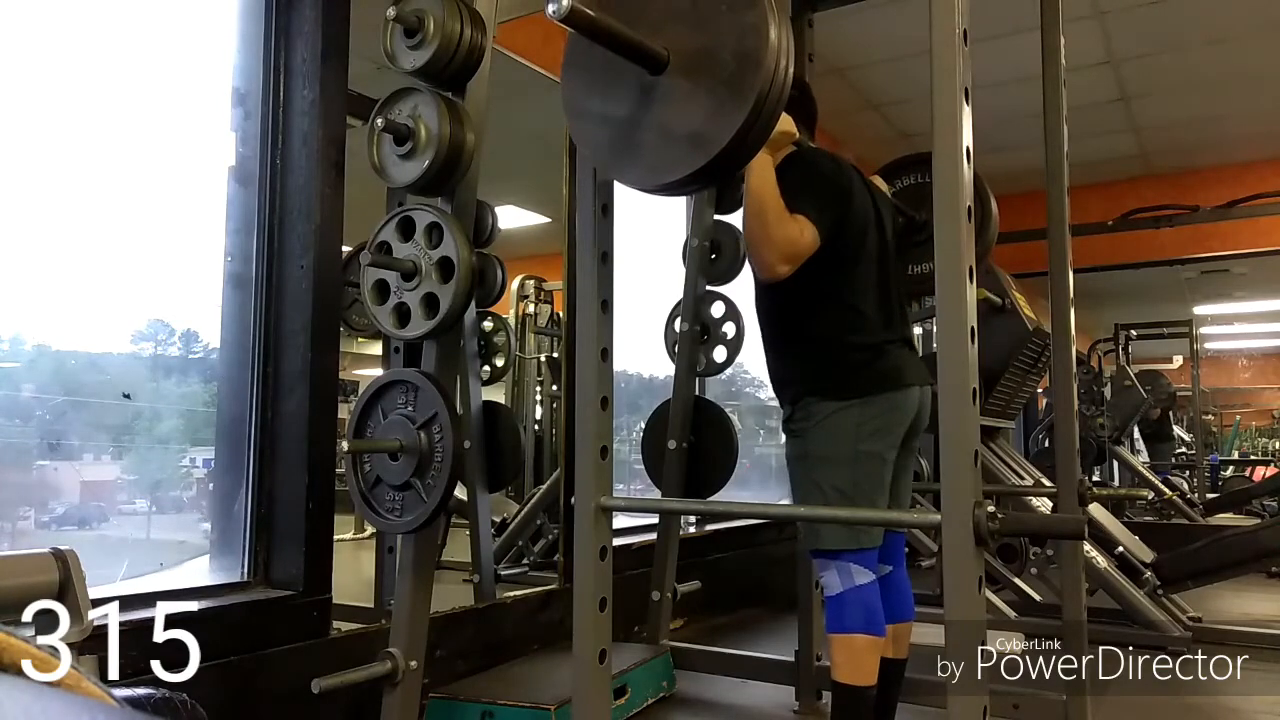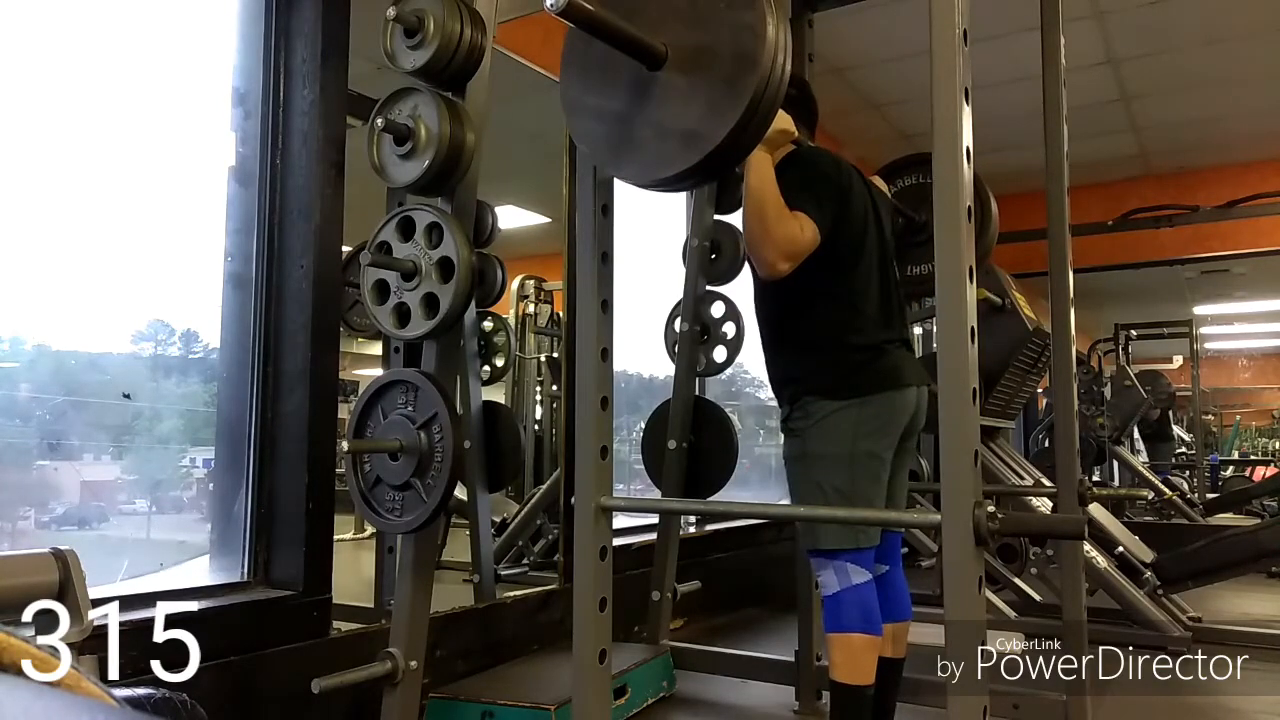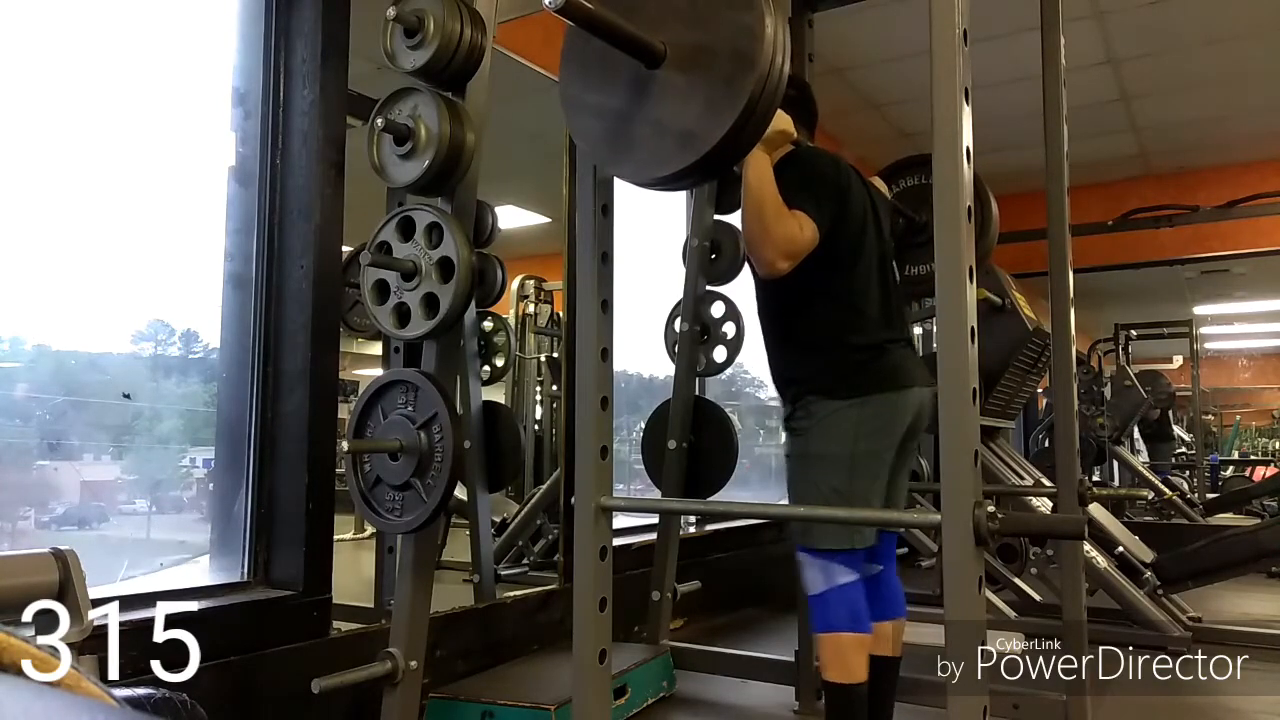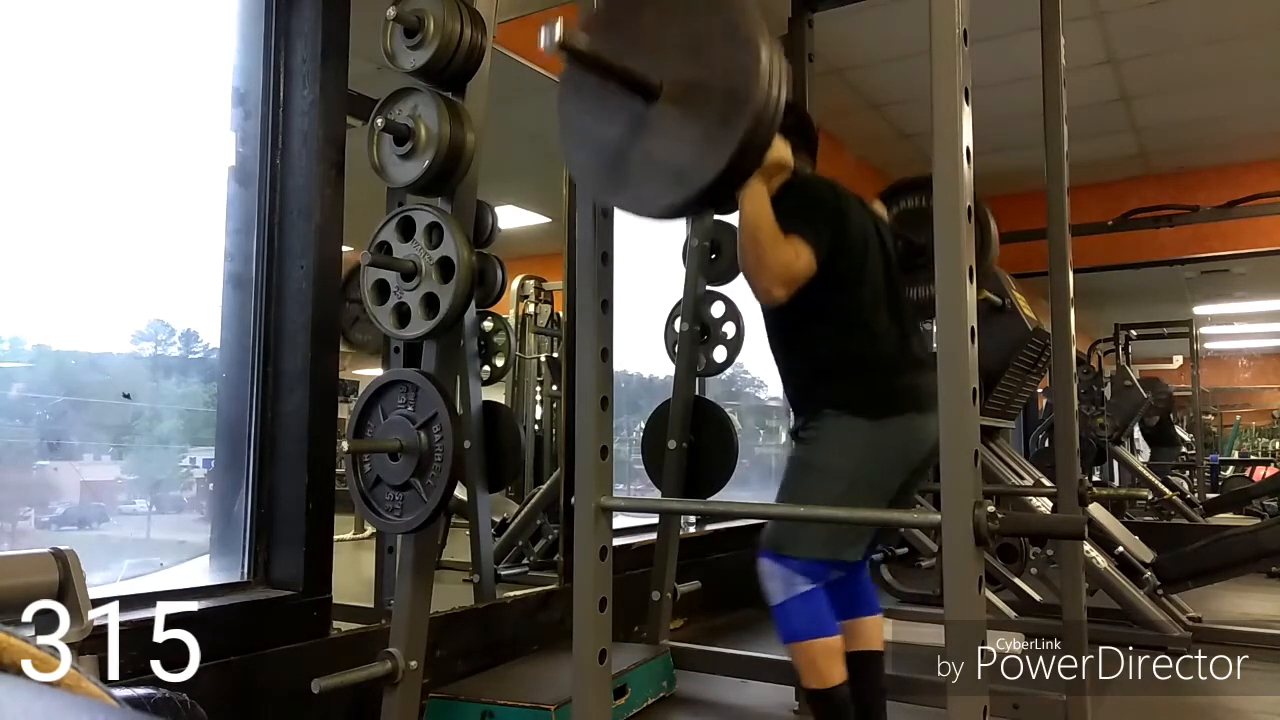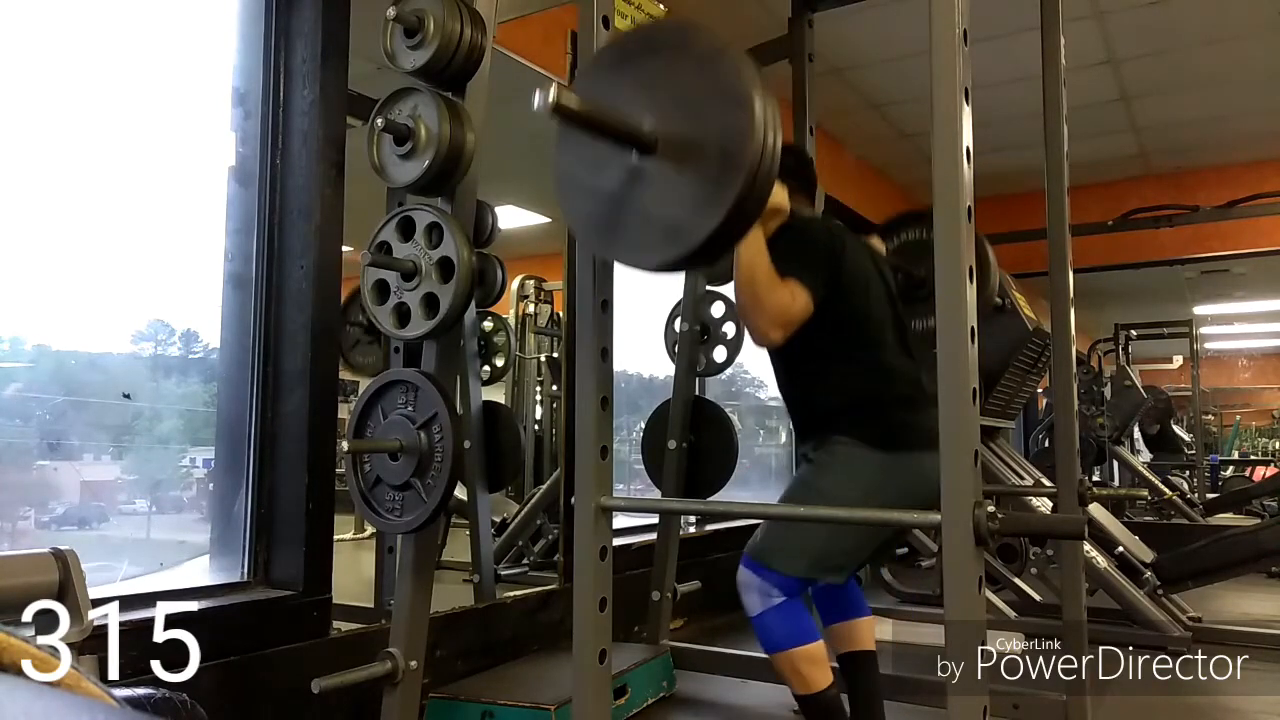
dt=0.2s
person 1, frame 1
left shoulder: (806, 171)
right shoulder: (851, 180)
left elbow: (775, 257)
left wrist: (758, 152)
left hip: (847, 394)
right hip: (894, 384)
left knee: (845, 565)
right knee: (880, 560)
person 1, frame 2
left shoulder: (805, 169)
right shoulder: (851, 180)
left elbow: (775, 253)
left wrist: (755, 149)
left hip: (845, 393)
right hip: (892, 384)
left knee: (842, 566)
right knee: (878, 562)
person 1, frame 3
left shoulder: (802, 169)
right shoulder: (849, 180)
left elbow: (774, 252)
left wrist: (755, 149)
left hip: (846, 394)
right hip: (894, 385)
left knee: (830, 564)
right knee: (870, 563)
person 1, frame 4
left shoulder: (801, 195)
right shoulder: (845, 203)
left elbow: (774, 280)
left wrist: (752, 178)
left hip: (865, 413)
right hip: (910, 407)
left knee: (789, 568)
right knee: (838, 562)
person 1, frame 5
left shoulder: (799, 237)
right shoulder: (842, 242)
left elbow: (770, 321)
left wrist: (747, 220)
left hip: (876, 445)
right hip: (914, 442)
left knee: (767, 579)
right knee: (825, 568)
